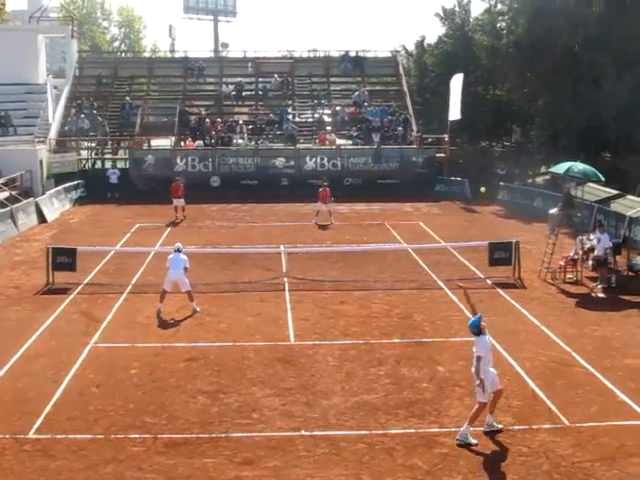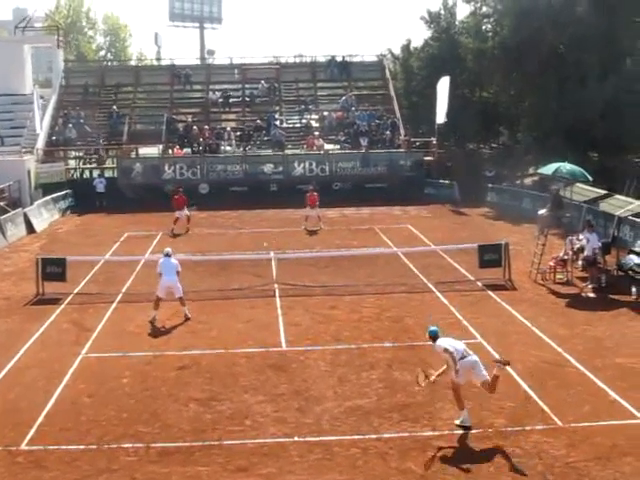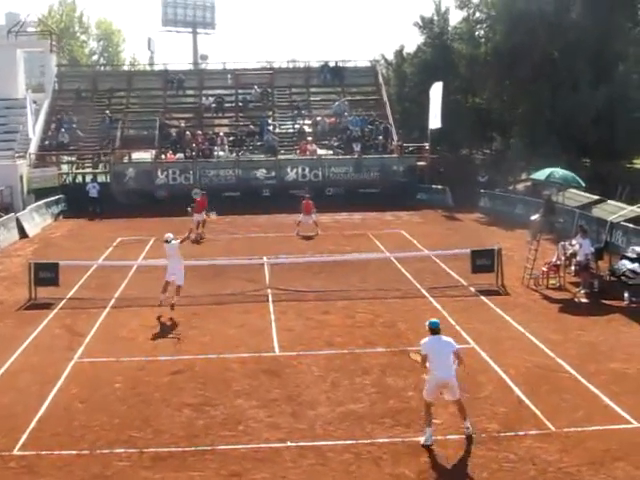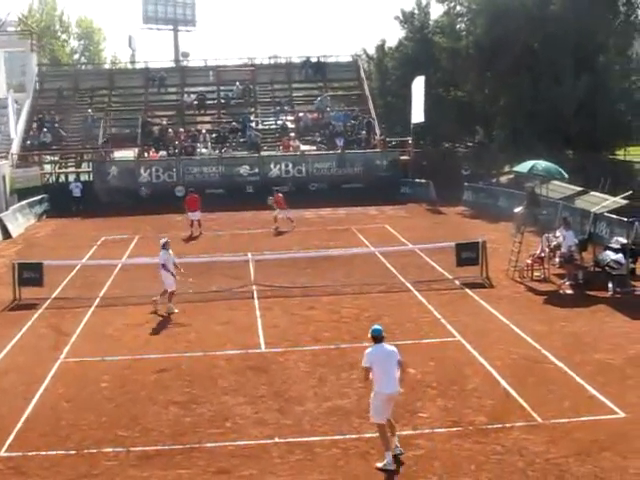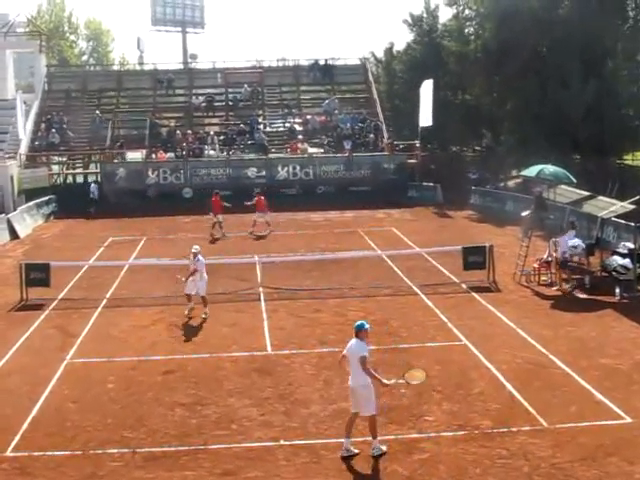
dt=1s
person 1, frame 1
left shoulder: (479, 331)
right shoulder: (482, 343)
left elbow: (473, 309)
right elbow: (477, 364)
left wrist: (465, 292)
right wrist: (479, 380)
left hip: (487, 370)
right hip: (483, 374)
left knee: (498, 393)
right knee: (481, 405)
left ankle: (489, 423)
right ankle: (463, 436)
person 1, frame 2
left shoulder: (438, 344)
right shoulder: (447, 340)
left elbow: (450, 352)
right elbow: (449, 365)
left wrist: (455, 367)
right wrist: (435, 376)
left hip: (464, 363)
right hip: (473, 360)
left knee: (455, 388)
right knee: (491, 389)
left ankle: (465, 419)
right ankle: (498, 367)
person 1, frame 3
left shoulder: (425, 342)
right shoulder: (449, 341)
left elbow: (423, 364)
right elbow: (461, 361)
left hip: (435, 379)
right hip: (449, 378)
left knee: (427, 405)
right knee: (458, 401)
left ankle: (428, 437)
right ankle: (467, 428)
person 1, frame 4
left shoulder: (369, 353)
right shoulder: (393, 350)
left elbow: (366, 377)
right elbow: (402, 369)
left hip: (380, 392)
right hip: (394, 390)
left knee: (381, 426)
right knee: (387, 418)
left ankle: (389, 462)
right ankle: (396, 447)
person 1, frame 5
left shoulder: (351, 344)
right shoulder: (361, 346)
left elbow: (341, 360)
right elbow: (365, 368)
right wrist: (380, 380)
left hip: (354, 384)
right hip: (363, 385)
left knee: (354, 415)
right knee: (372, 416)
left ankle: (346, 448)
right ankle: (375, 447)
